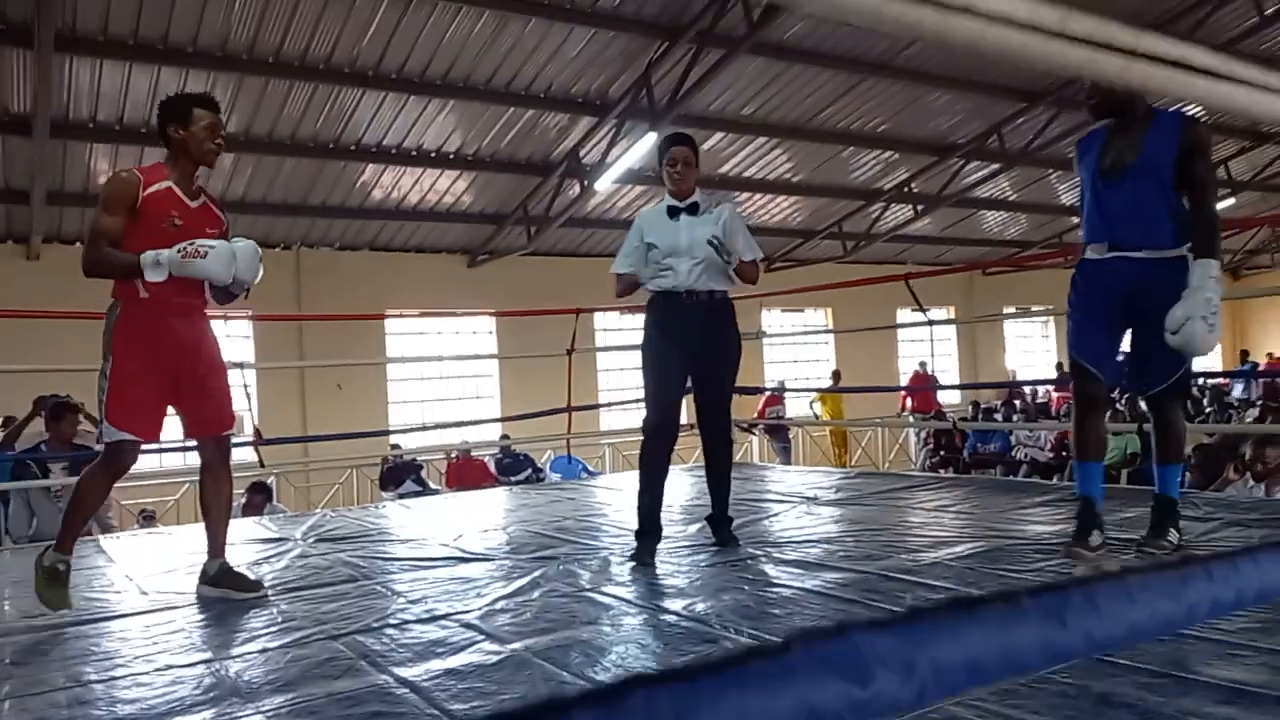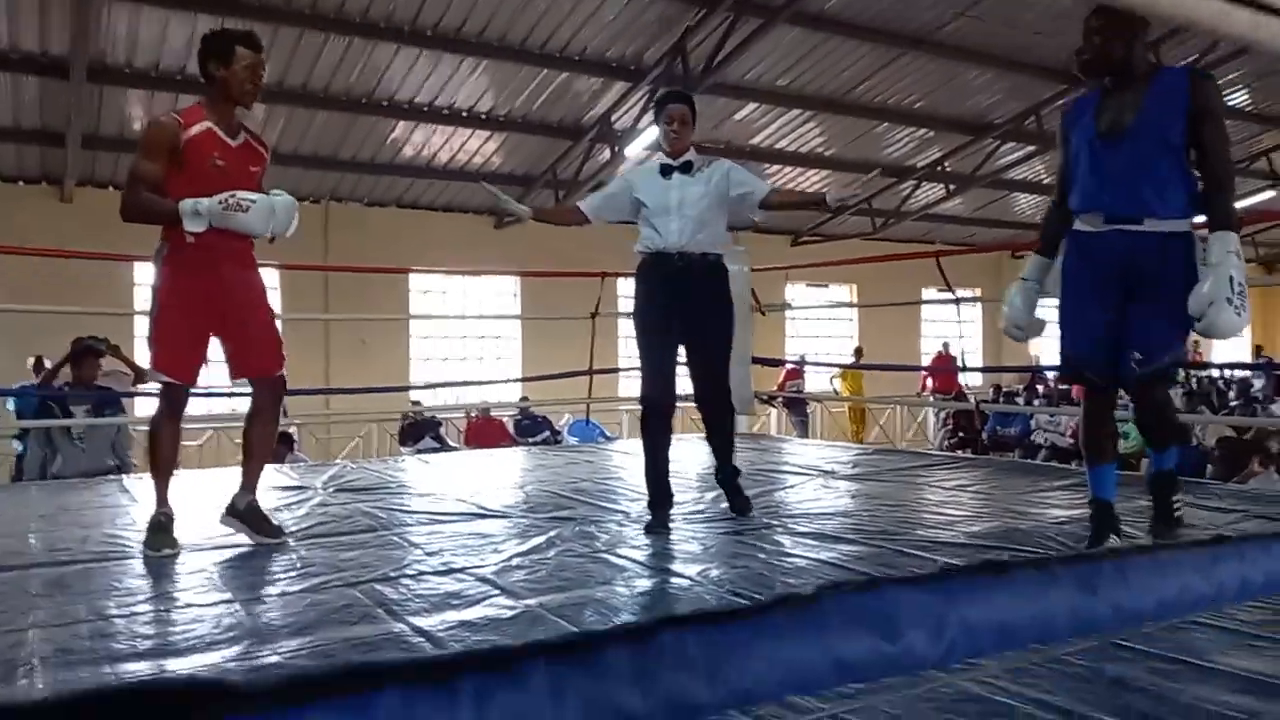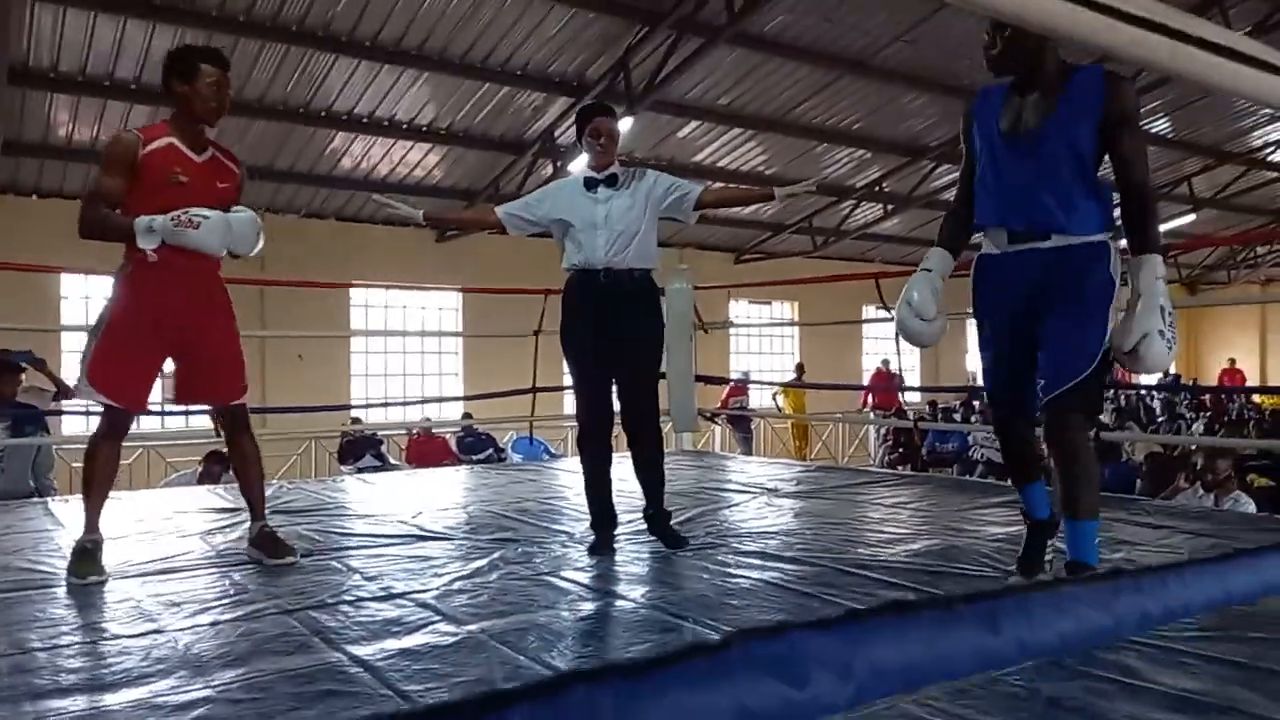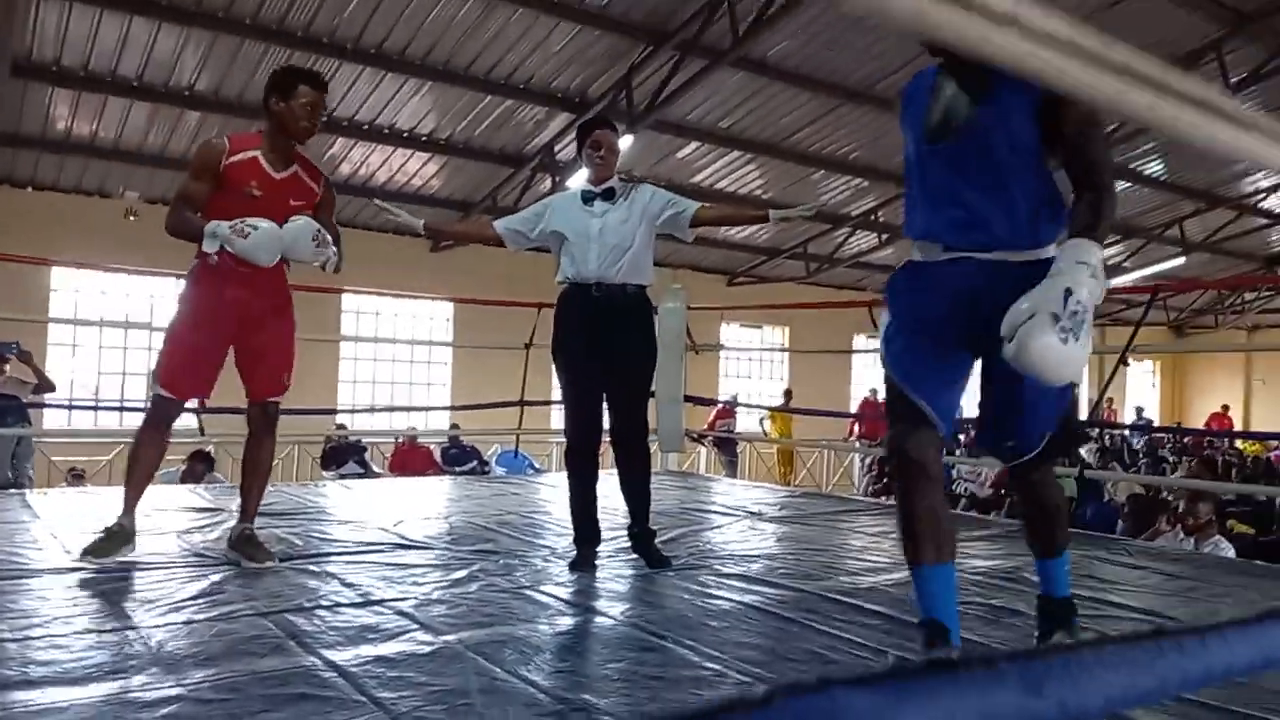
dt=0.4s
person 1, frame 1
left shoulder: (1182, 133)
right shoulder: (1088, 145)
left elbow: (1204, 210)
left wrist: (1204, 282)
right wrist: (1077, 285)
left hip: (1161, 272)
right hip: (1099, 275)
left knee: (1163, 397)
right knee: (1088, 390)
left ankle: (1166, 509)
right ankle: (1088, 517)
person 1, frame 2
left shoulder: (1190, 89)
right shoulder: (1078, 111)
left elbow: (1217, 176)
left wrist: (1224, 256)
right wrist: (1035, 270)
left hip: (1163, 249)
right hip: (1090, 250)
left knee: (1148, 385)
right knee: (1096, 388)
left ankle: (1165, 476)
right ankle: (1104, 513)
person 1, frame 3
left shoulder: (1103, 92)
right shoulder: (982, 106)
left elbow: (1136, 189)
left wrist: (1151, 283)
right wrist: (934, 267)
left hip: (1075, 265)
right hip: (1001, 268)
left knee: (1066, 416)
right knee: (1012, 421)
left ankle: (1083, 572)
right ankle: (1040, 522)
person 1, frame 4
left shoulder: (1041, 76)
right shoulder: (917, 93)
left elbow: (1095, 181)
left wrist: (1075, 272)
right wrist: (898, 300)
left hip: (1022, 281)
right hip: (932, 281)
left knee: (1030, 468)
right knee: (911, 450)
left ankle: (1056, 601)
right ankle: (941, 643)
person 2, frame 1
left shoulder: (213, 212)
right shoulder: (131, 187)
right elbow: (94, 259)
left wrist: (239, 278)
right wrist: (156, 260)
left hip: (192, 330)
right hip: (139, 326)
left knee: (218, 446)
right knee: (120, 452)
left ankle: (215, 567)
right ankle: (57, 558)
person 2, frame 2
left shoulder: (257, 148)
right shoulder: (171, 130)
right elbow: (132, 205)
left wrist: (273, 221)
right wrist: (201, 209)
left hip: (241, 274)
right hip: (187, 272)
left knee: (272, 385)
right knee: (174, 394)
left ankle: (245, 501)
right ankle: (161, 513)
person 2, frame 3
left shoulder: (229, 165)
right shoulder: (134, 146)
right elbow: (91, 222)
left wrist: (246, 234)
right wrist: (154, 225)
left hip: (205, 295)
right hip: (144, 290)
left knee: (235, 414)
right knee: (117, 416)
left ankle: (260, 528)
right ankle: (91, 537)
person 2, frame 4
left shoulder: (317, 185)
right shoulder: (218, 154)
left elbow: (329, 255)
right elbow: (173, 217)
left wrist: (327, 250)
right wrist: (218, 232)
left hip: (270, 299)
right hip: (212, 290)
left knee: (264, 414)
right knee: (165, 405)
left ankle: (244, 530)
right ankle: (125, 521)
person 3, frame 1
left shoulder: (723, 214)
right shoulder: (647, 220)
left elbow: (751, 275)
right elbow: (623, 282)
left wrist: (731, 259)
right wrist: (633, 277)
left hip: (713, 318)
right hip: (667, 320)
left knee: (715, 422)
right knee: (660, 423)
left ankle: (720, 518)
right ankle: (648, 533)
person 3, frame 2
left shoulder: (720, 172)
right shoulder: (638, 179)
left elbow: (770, 197)
right elbow: (582, 212)
left wrist: (825, 199)
right wrist: (530, 213)
left hip: (706, 280)
right hip: (657, 282)
left knee: (713, 384)
right knee: (656, 391)
left ankle: (727, 475)
right ankle: (659, 503)
person 3, frame 3
left shoulder: (648, 184)
right shoulder: (559, 193)
left elbow: (709, 196)
right elbow: (493, 217)
left wrist: (776, 193)
right wrist: (424, 217)
left hip: (635, 297)
right hip: (585, 300)
left knee: (641, 408)
right knee: (593, 413)
left ankle: (656, 513)
right ankle: (603, 524)
person 3, frame 4
left shoulder: (646, 198)
right shoulder: (558, 206)
left elbow: (704, 214)
right elbow: (492, 230)
left wrist: (772, 215)
right wrist: (423, 226)
left hip: (628, 313)
right hip: (578, 314)
left knee: (631, 425)
right knee: (581, 427)
left ankle: (641, 533)
right ankle: (586, 540)
